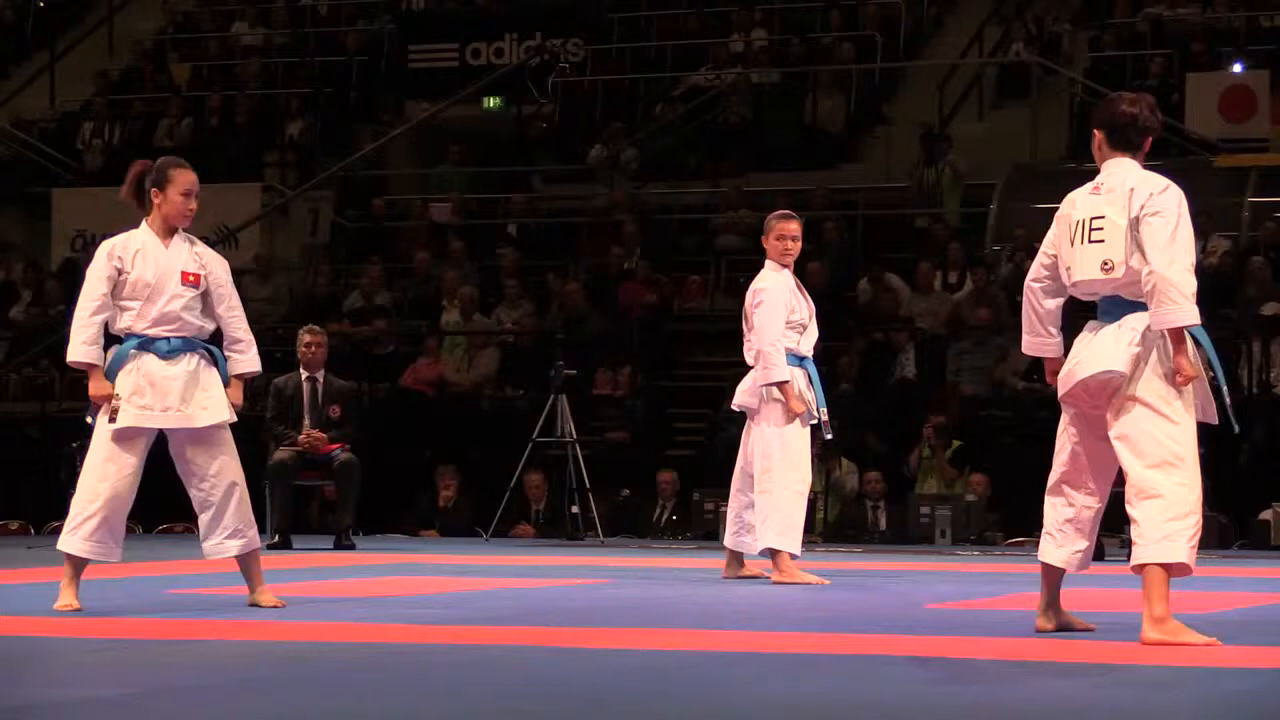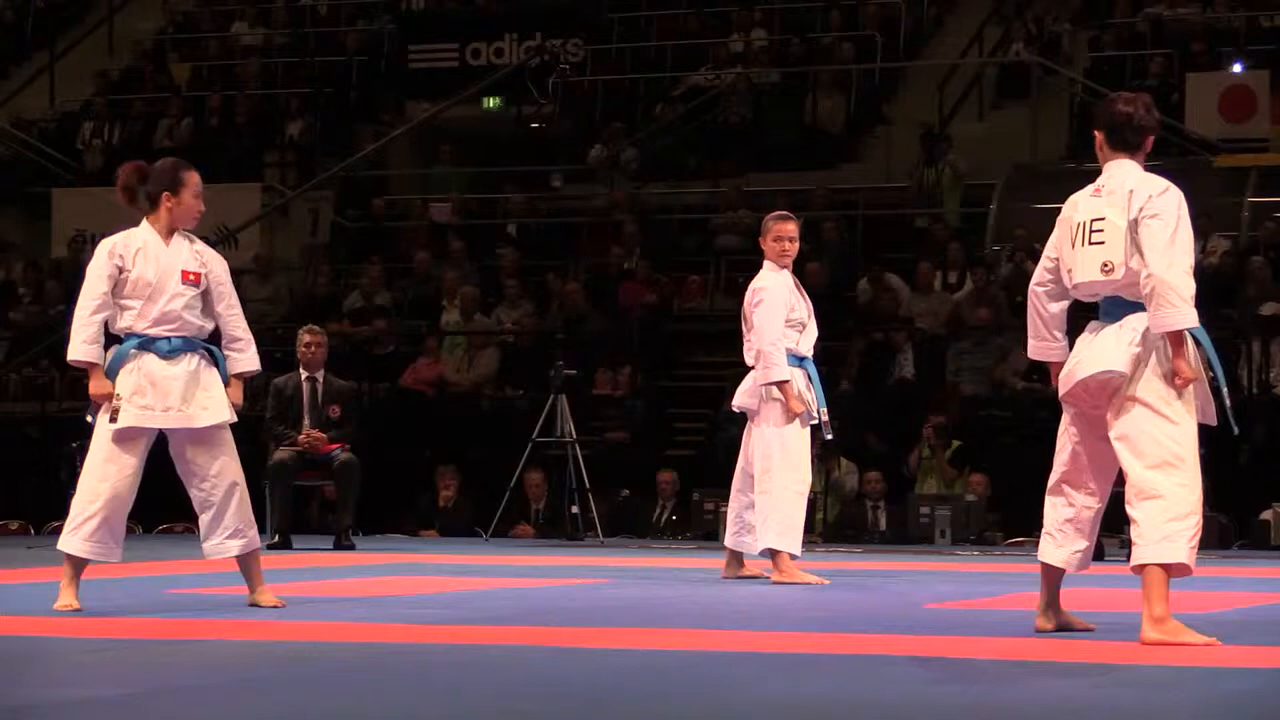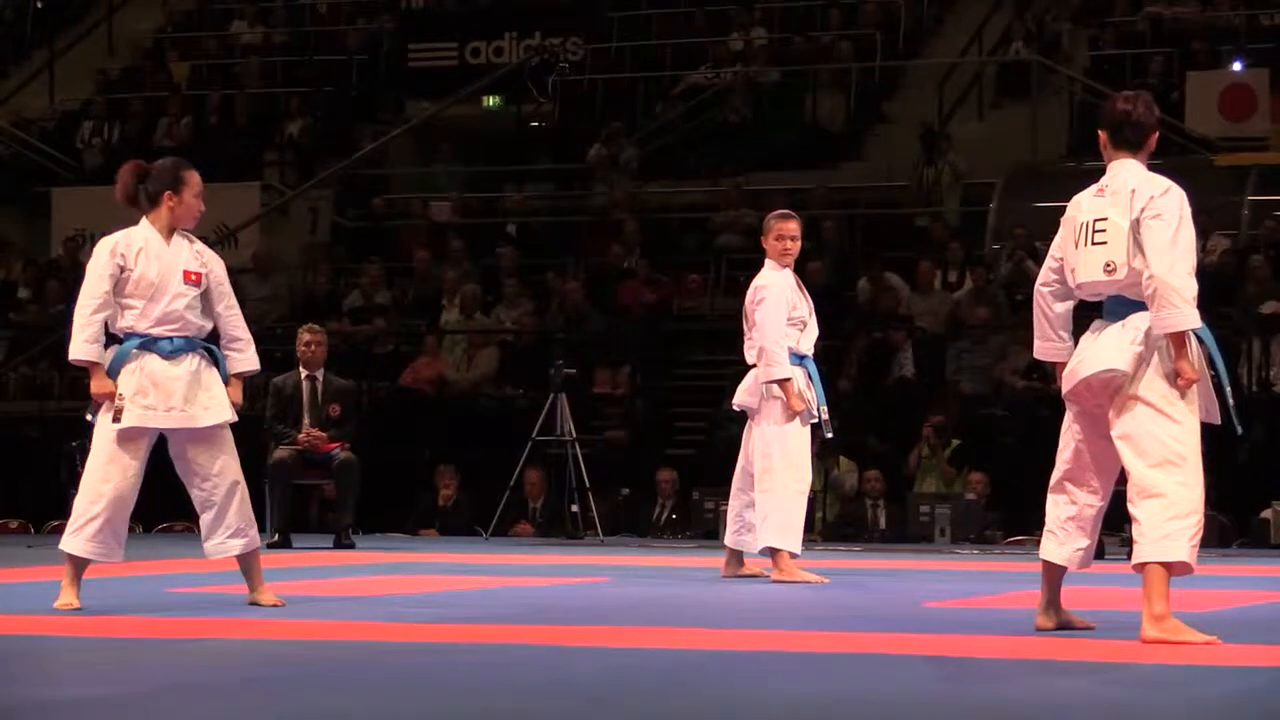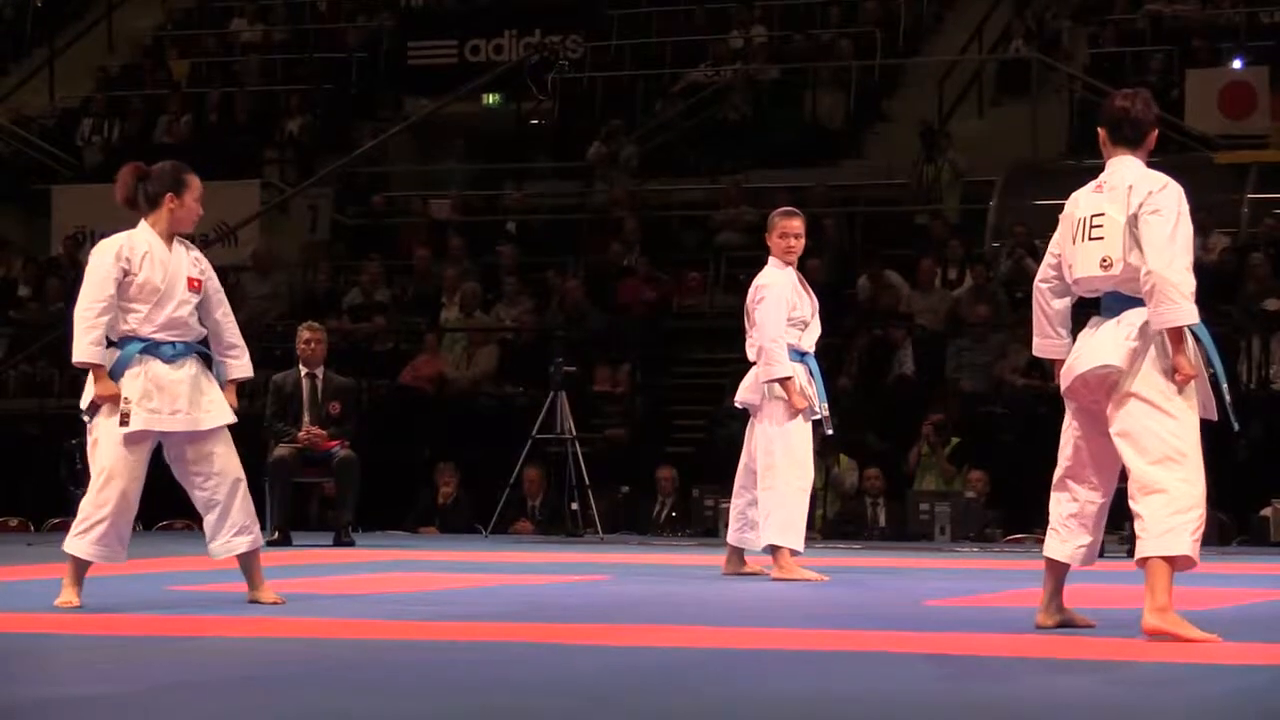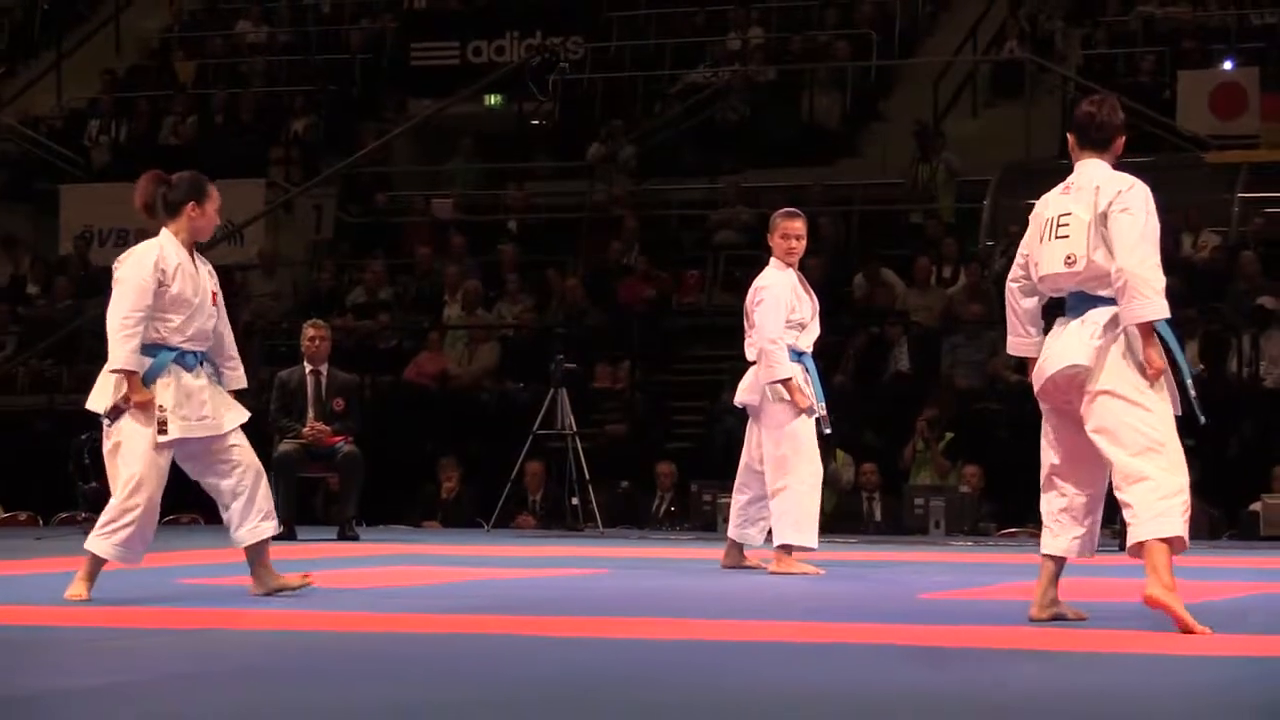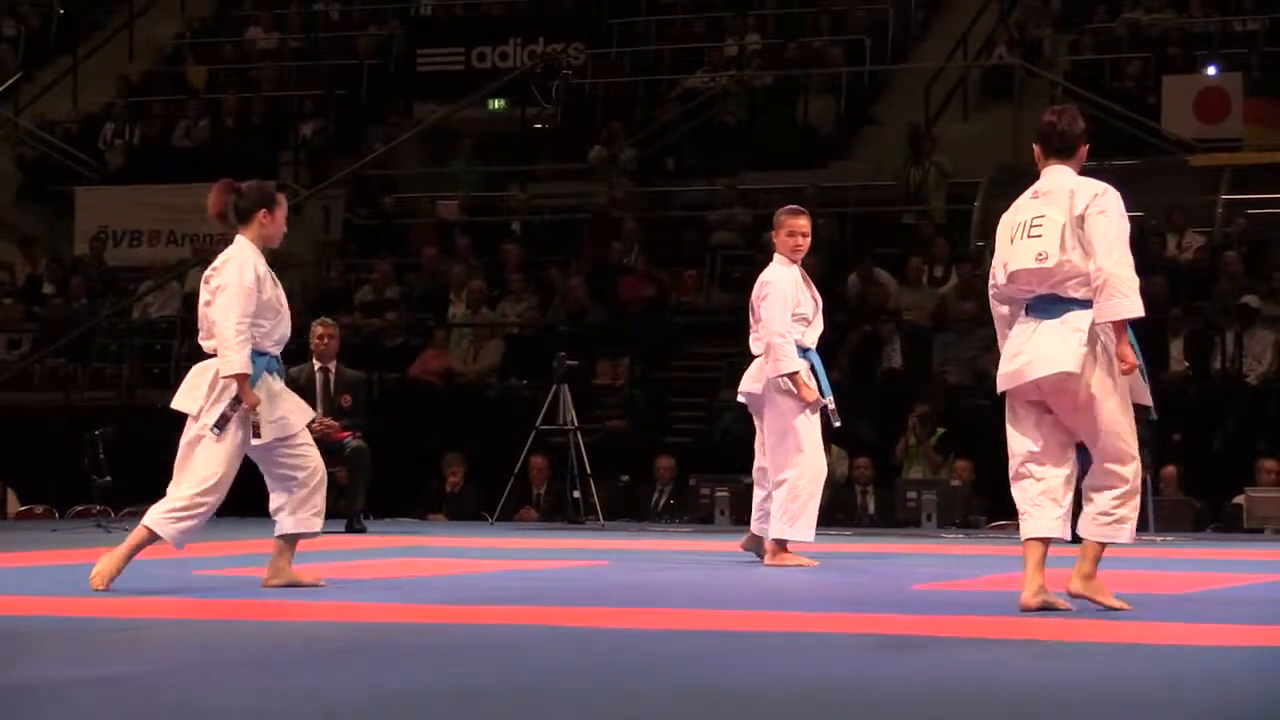
dt=0.4s
person 1, frame 1
left shoulder: (1075, 201)
right shoulder: (1157, 191)
left elbow: (1040, 281)
right elbow: (1168, 273)
left wrist: (1050, 352)
right wrist: (1180, 348)
left hip: (1094, 347)
right hip: (1142, 345)
left knee: (1075, 481)
right knee: (1165, 477)
left ankle: (1050, 606)
right ankle: (1158, 616)
person 1, frame 2
left shoulder: (1076, 203)
right shoulder: (1157, 193)
left elbow: (1044, 286)
right elbow: (1166, 275)
left wrist: (1054, 357)
right wrist: (1179, 350)
left hip: (1095, 349)
right hip: (1142, 347)
left knee: (1076, 482)
right knee: (1166, 479)
left ankle: (1049, 606)
right ankle: (1158, 617)
person 1, frame 3
left shoulder: (1081, 203)
right shoulder: (1159, 193)
left elbow: (1050, 287)
right elbow: (1167, 277)
left wrist: (1060, 357)
right wrist: (1181, 351)
left hip: (1098, 349)
right hip: (1145, 347)
left knee: (1078, 480)
right knee: (1168, 478)
left ankle: (1049, 604)
right ankle: (1158, 615)
person 1, frame 4
left shoulder: (1080, 199)
right shoulder: (1157, 188)
left elbow: (1050, 283)
right elbow: (1166, 272)
left wrist: (1059, 355)
right wrist: (1179, 346)
left hip: (1095, 344)
right hip: (1142, 342)
left knee: (1081, 477)
right knee: (1168, 473)
left ankle: (1052, 601)
right ankle: (1160, 606)
person 1, frame 5
left shoulder: (1047, 202)
right shoulder: (1125, 190)
left elbow: (1020, 284)
right elbow: (1136, 270)
left wrist: (1031, 352)
right wrist: (1149, 340)
left hip: (1062, 344)
right hip: (1109, 339)
left knee: (1069, 475)
right knee: (1151, 460)
left ankle: (1046, 593)
right ankle: (1160, 579)
person 1, frame 6
left shoulder: (1016, 209)
right shoulder: (1096, 195)
left elbow: (1000, 290)
right elbow: (1112, 270)
right wrist: (1123, 338)
left hip: (1025, 343)
right hip: (1080, 340)
left knee: (1038, 466)
right knee: (1115, 463)
left ankle: (1033, 581)
right ankle: (1086, 575)
person 2, frame 1
left shoulder: (205, 258)
right shoulder: (117, 250)
left elbow: (233, 321)
right elbow: (91, 313)
left wrist: (236, 380)
right wrist: (96, 374)
left hip: (194, 378)
right hip: (134, 375)
left knee: (223, 478)
right knee: (105, 480)
left ankle: (256, 585)
right ankle: (69, 584)
person 2, frame 2
left shoulder: (205, 257)
right shoulder: (117, 248)
left elbow: (231, 319)
right elbow: (91, 311)
left wrist: (236, 380)
right wrist: (95, 373)
left hip: (195, 376)
right hip: (135, 374)
left knee: (222, 478)
right knee: (105, 480)
left ankle: (256, 586)
right ankle: (69, 585)
person 2, frame 3
left shoulder: (202, 256)
right shoulder: (118, 246)
left elbow: (229, 319)
right elbow: (91, 310)
left wrist: (236, 379)
right wrist: (97, 372)
left hip: (195, 376)
right hip: (135, 373)
left knee: (222, 478)
right knee: (107, 481)
left ankle: (256, 584)
right ankle: (71, 584)
person 2, frame 4
left shoulder: (194, 260)
right shoulder: (118, 249)
left elbow: (221, 323)
right elbow: (91, 314)
left wrist: (230, 382)
right wrist: (101, 375)
left hip: (189, 381)
right hip: (131, 378)
left knee: (223, 478)
right knee: (114, 485)
left ankle: (256, 583)
right ankle: (72, 585)
person 2, frame 5
left shoulder: (202, 267)
right shoulder: (148, 258)
left elbow: (219, 333)
right elbow: (125, 322)
left wrist: (230, 385)
right wrist: (133, 382)
left hip: (196, 387)
right hip: (149, 384)
left knee: (241, 472)
right knee: (137, 491)
left ankle: (263, 574)
right ankle: (84, 578)
person 2, frame 6
left shoulder: (255, 263)
right shoulder: (239, 263)
right elbow: (231, 329)
right wrist: (244, 385)
left hip: (262, 387)
right hip: (232, 388)
left knee: (306, 469)
right knee: (202, 485)
left ankle: (280, 566)
right ankle: (122, 556)
person 3, frame 1
left shoulder: (786, 282)
right shoulder: (772, 285)
right elbow: (768, 345)
right wrist: (789, 395)
left hip: (778, 385)
right hip: (778, 385)
left knee: (754, 474)
right knee: (783, 472)
left ankle: (735, 560)
right ankle: (783, 564)
person 3, frame 2
left shoulder: (784, 282)
right shoulder: (770, 285)
right elbow: (768, 345)
left wrist: (793, 392)
right wrist: (788, 395)
left hip: (780, 385)
right hip: (778, 385)
left knee: (754, 473)
right knee: (784, 472)
left ankle: (735, 560)
right ankle: (782, 564)
person 3, frame 3
left shoulder: (784, 281)
right shoulder: (772, 283)
right elbow: (771, 342)
left wrist: (793, 390)
right wrist: (789, 393)
left hip: (778, 385)
right hip: (779, 384)
left knee: (754, 473)
right knee: (784, 471)
left ankle: (735, 558)
right ankle: (782, 562)
person 3, frame 4
left shoulder: (790, 279)
right shoulder: (773, 281)
right elbow: (770, 341)
left wrist: (796, 388)
right wrist: (791, 390)
left hip: (785, 380)
right hip: (780, 381)
left knee: (758, 471)
right knee: (788, 469)
left ankle: (736, 556)
right ankle: (782, 560)
person 3, frame 5
left shoulder: (792, 280)
right shoulder: (773, 283)
right elbow: (771, 342)
left wrist: (796, 387)
right wrist: (793, 390)
left hip: (783, 381)
right hip: (778, 382)
left knee: (758, 468)
right knee: (800, 467)
left ankle: (735, 549)
right ankle: (784, 553)
person 3, frame 6
left shoulder: (795, 276)
right shoulder: (777, 278)
right elbow: (776, 336)
left wrist: (803, 381)
right wrist: (800, 383)
left hip: (788, 375)
right hip: (783, 377)
left knee: (777, 461)
right knee: (800, 462)
left ankle: (760, 535)
right ankle: (777, 548)
person 4, frame 1
left shoulder: (344, 388)
right shoulder: (281, 385)
left elbow: (350, 428)
right elbow: (273, 425)
left wrist: (327, 438)
right wrist: (297, 439)
left hip: (330, 447)
right hip: (294, 447)
left knee: (349, 461)
right knee: (279, 462)
left ankle: (343, 532)
right ankle: (281, 533)
person 4, frame 2
left shoulder: (344, 389)
right shoulder: (280, 385)
left elbow: (350, 428)
right elbow: (273, 425)
left wrist: (327, 438)
right wrist: (297, 439)
left hip: (329, 448)
right hip: (294, 447)
left knee: (349, 462)
right knee: (279, 462)
left ankle: (343, 532)
right ankle: (281, 533)
person 4, frame 3
left shoulder: (344, 387)
right shoulder: (280, 384)
left elbow: (350, 427)
right elbow: (273, 425)
left wrist: (327, 437)
right wrist: (296, 437)
left hip: (329, 446)
right hip: (294, 446)
left knee: (348, 460)
right knee: (278, 461)
left ankle: (343, 531)
right ankle: (280, 532)
person 4, frame 4
left shoulder: (344, 385)
right shoulder: (280, 382)
left elbow: (349, 425)
right elbow: (273, 422)
left wrist: (327, 435)
right wrist: (296, 435)
left hip: (329, 444)
right hip: (294, 444)
left knee: (348, 459)
right knee: (278, 459)
left ankle: (343, 529)
right ankle: (280, 530)
person 4, frame 5
left shoulder: (347, 382)
right shoulder: (285, 378)
left elbow: (353, 422)
right elbow: (277, 418)
left wrist: (330, 430)
right wrist: (301, 431)
left hip: (333, 440)
right hip: (298, 440)
left knee: (352, 454)
right knee: (283, 455)
left ankle: (346, 523)
right ankle: (286, 523)
person 4, frame 6
left shoulder: (355, 379)
right shoulder: (295, 376)
left elbow: (360, 417)
left wrist: (339, 426)
right wrist: (309, 426)
left hip: (340, 434)
left knee: (359, 449)
left ankle: (354, 516)
